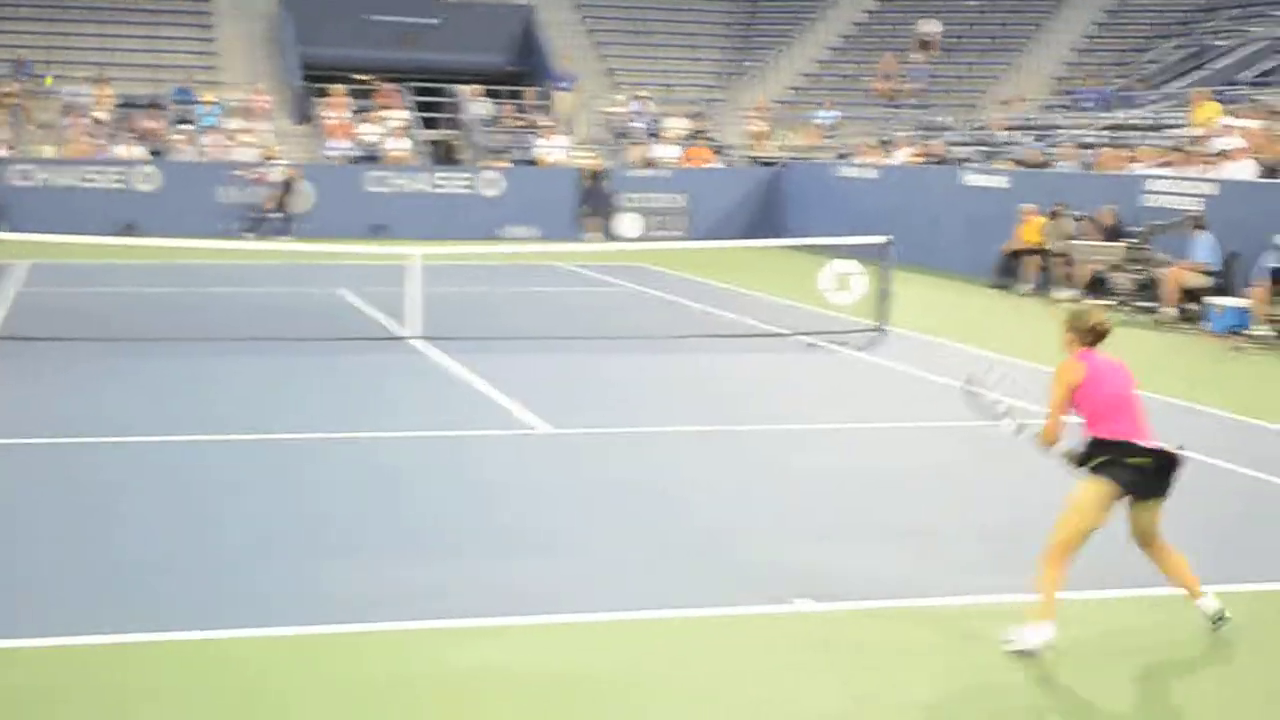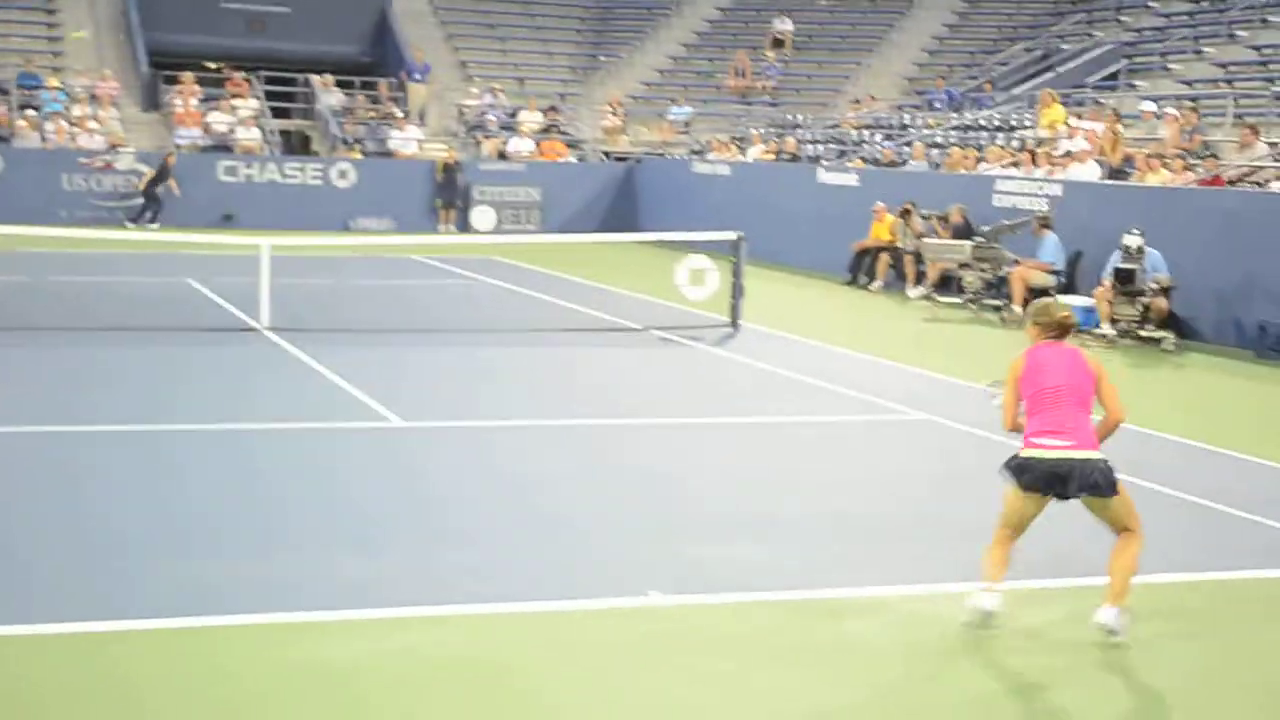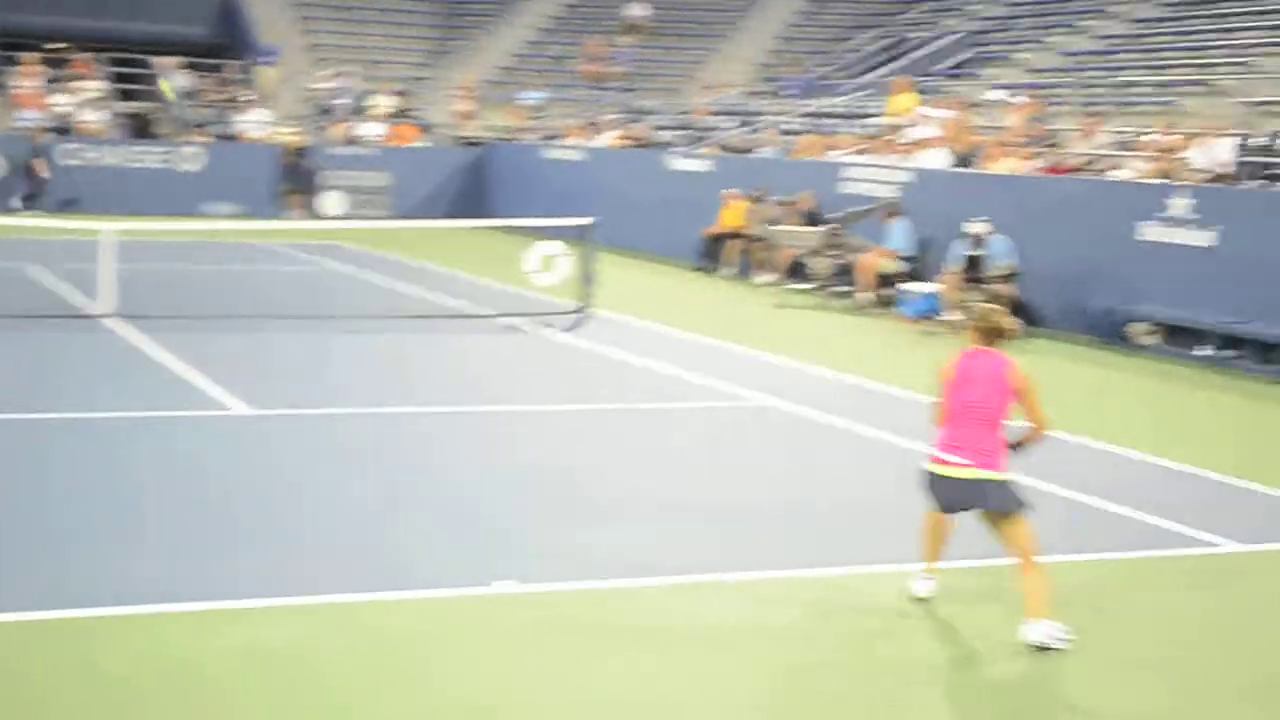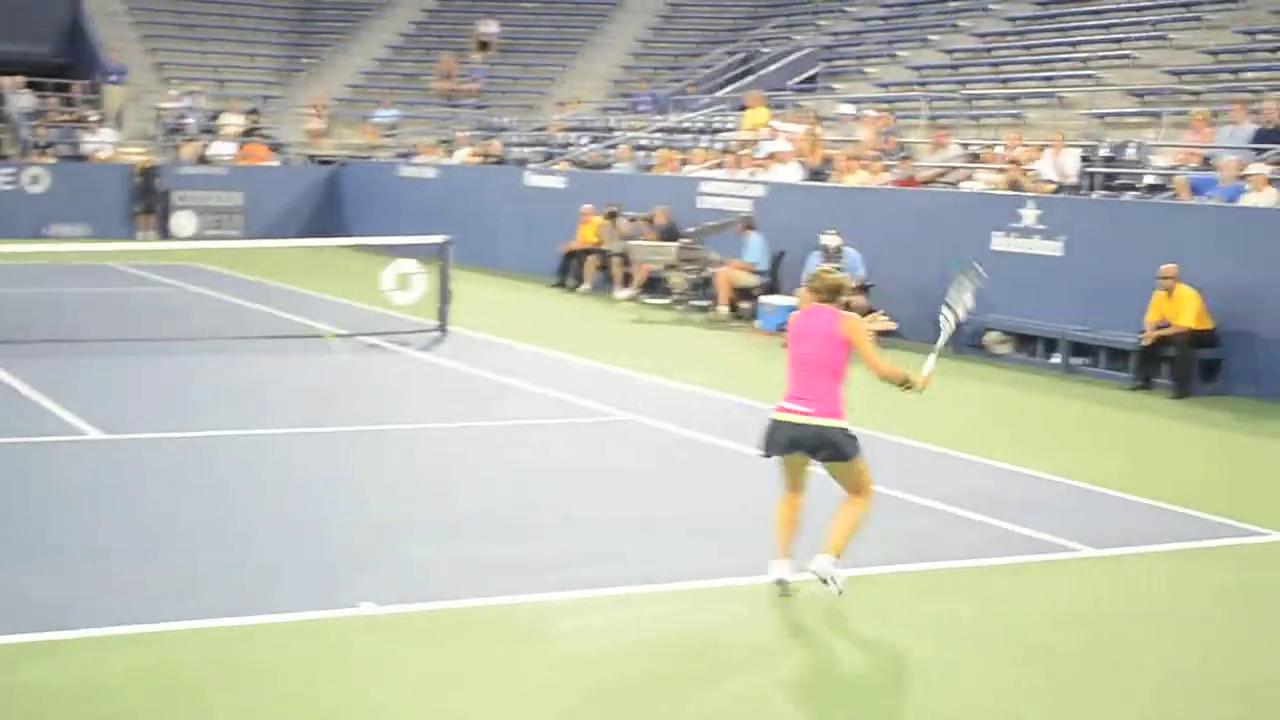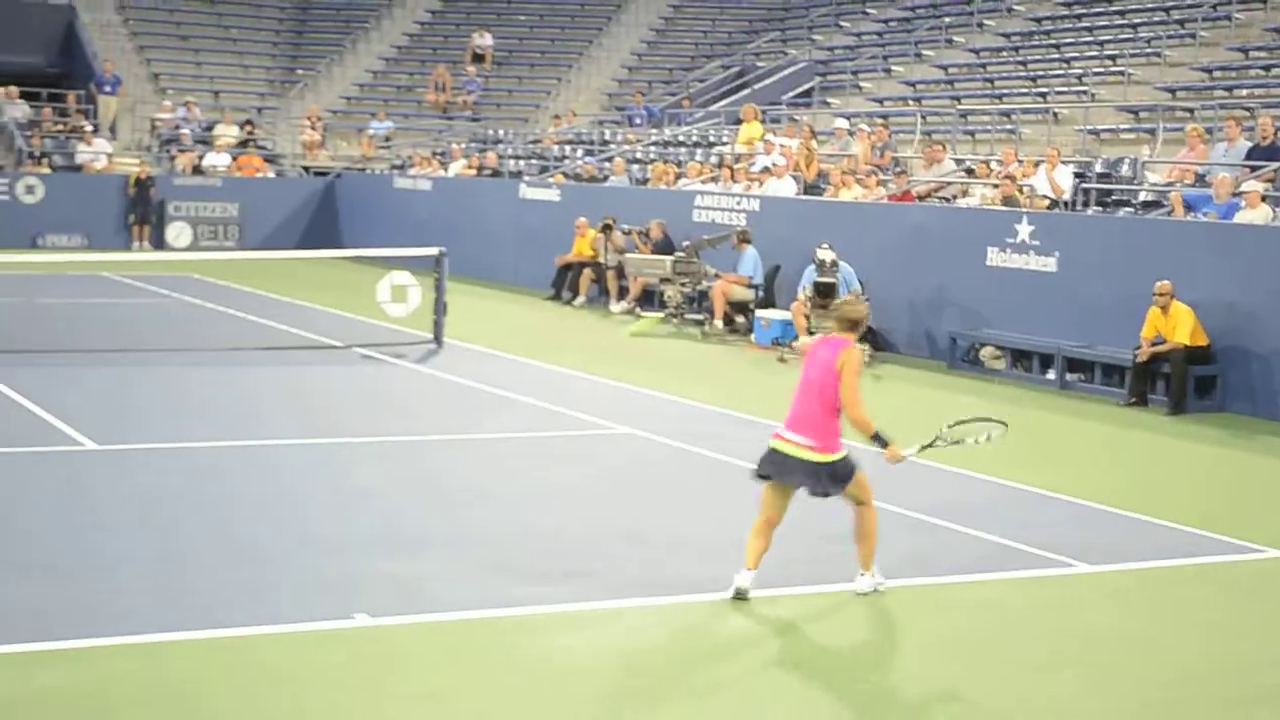
dt=0.3s
person 1, frame 1
left shoulder: (1070, 367)
right shoulder: (1117, 366)
left elbow: (1052, 433)
left wrist: (1045, 439)
left hip: (1119, 461)
right hip: (1155, 460)
left knee: (1059, 549)
right knee: (1149, 540)
left ankle: (1040, 626)
right ankle: (1205, 601)
person 1, frame 2
left shoulder: (1020, 361)
right shoulder: (1088, 360)
left elbow: (1010, 423)
right elbow: (1116, 415)
left hip: (1036, 459)
right hip: (1086, 463)
left knee: (1006, 535)
right knee: (1131, 532)
left ankle: (988, 592)
right ankle: (1112, 609)
person 1, frame 3
left shoulder: (954, 366)
right shoulder: (1014, 372)
right elbow: (1040, 427)
right wrist: (1016, 444)
left hip: (944, 471)
right hip: (987, 478)
left knee: (938, 511)
right knee: (1029, 559)
left ankle: (926, 576)
right ankle: (1038, 623)
person 1, frame 4
left shoulder: (796, 319)
right shoulder: (848, 322)
right elbow: (881, 370)
right wrist: (910, 382)
left hip: (789, 419)
right hip: (827, 426)
left knee: (793, 492)
right knee: (859, 494)
left ankle: (781, 564)
right ankle: (827, 559)
person 1, frame 5
left shoulder: (815, 345)
right shoulder: (851, 354)
right elbow: (852, 412)
right wrist: (884, 444)
left hip: (784, 447)
right hip: (821, 454)
left knee: (767, 522)
right knee: (863, 501)
left ankle: (747, 573)
right ankle: (867, 575)
